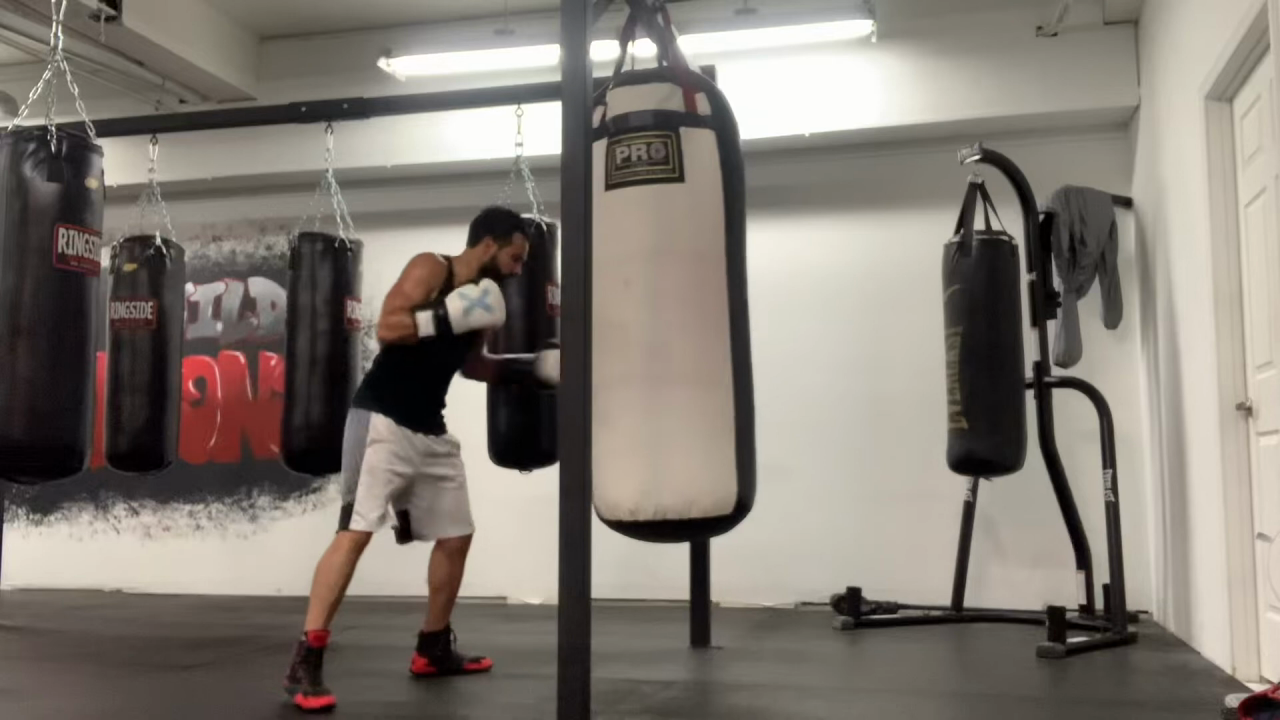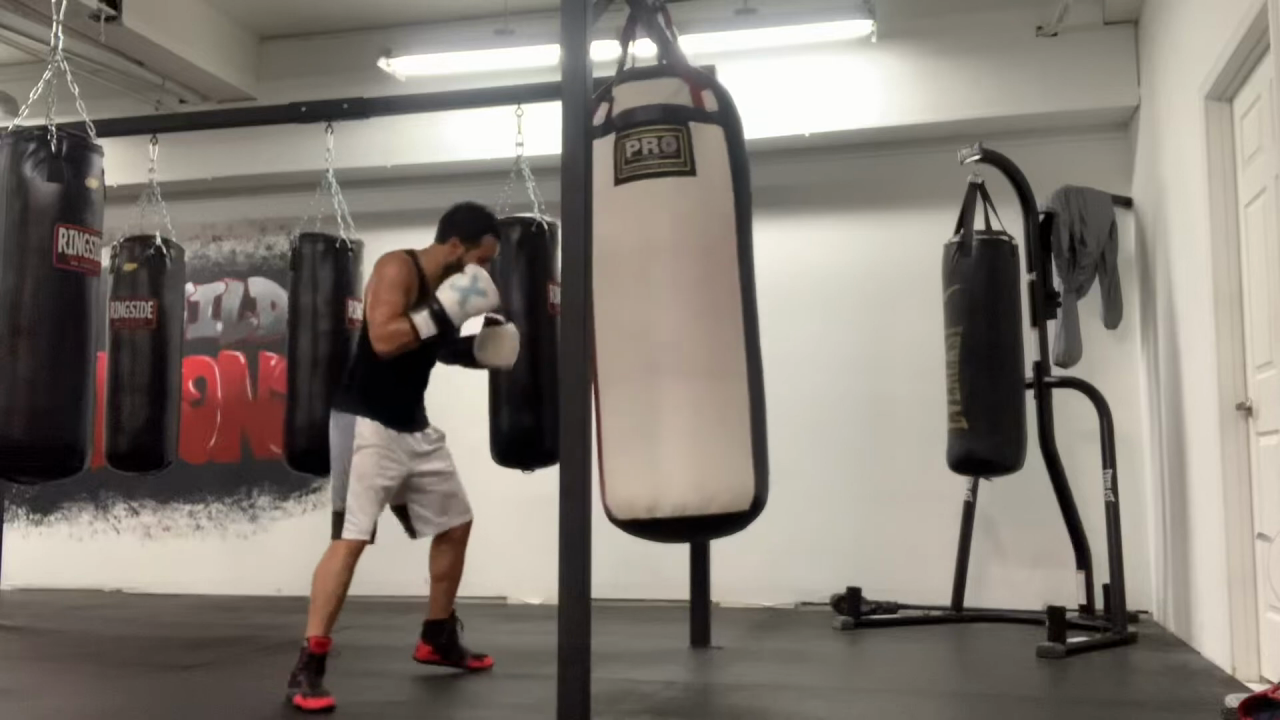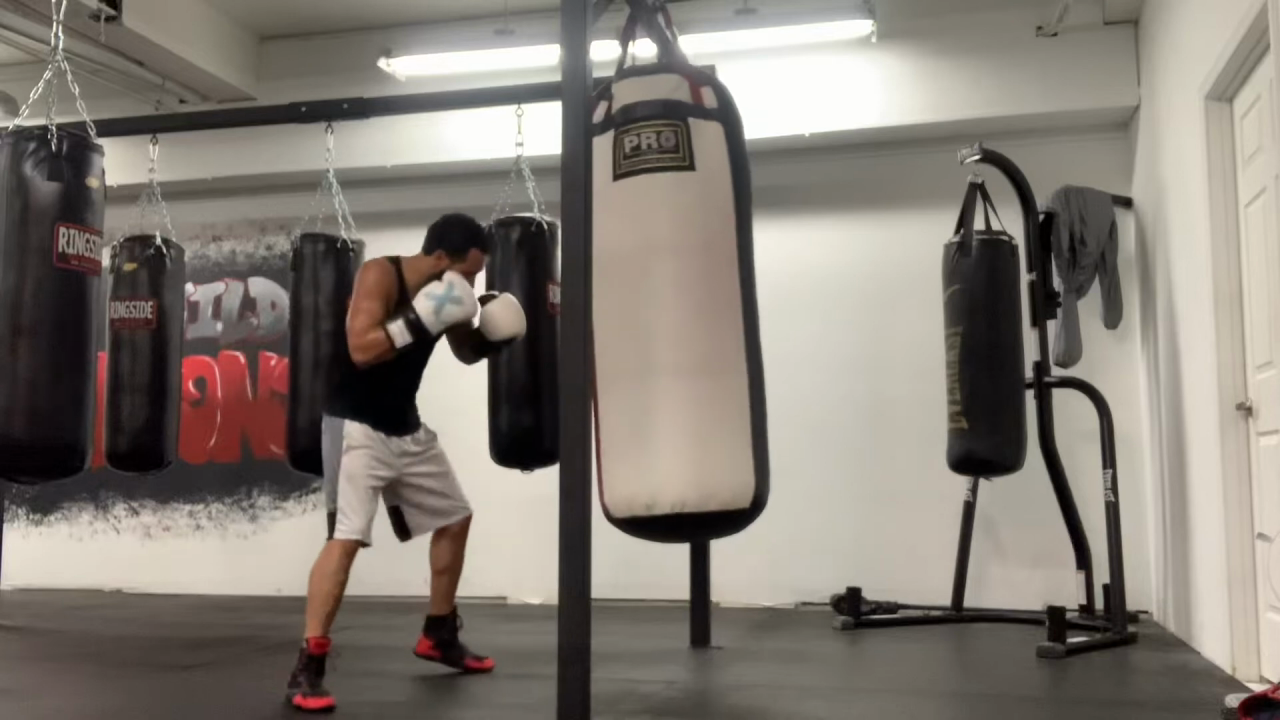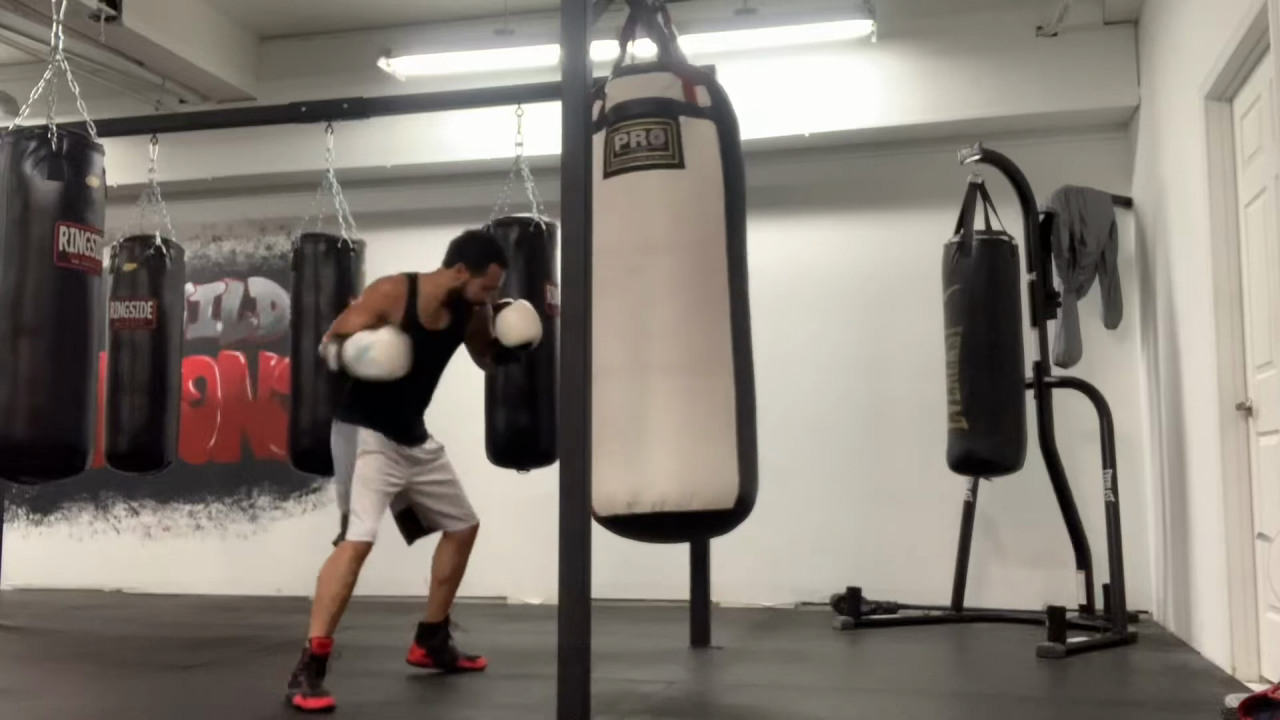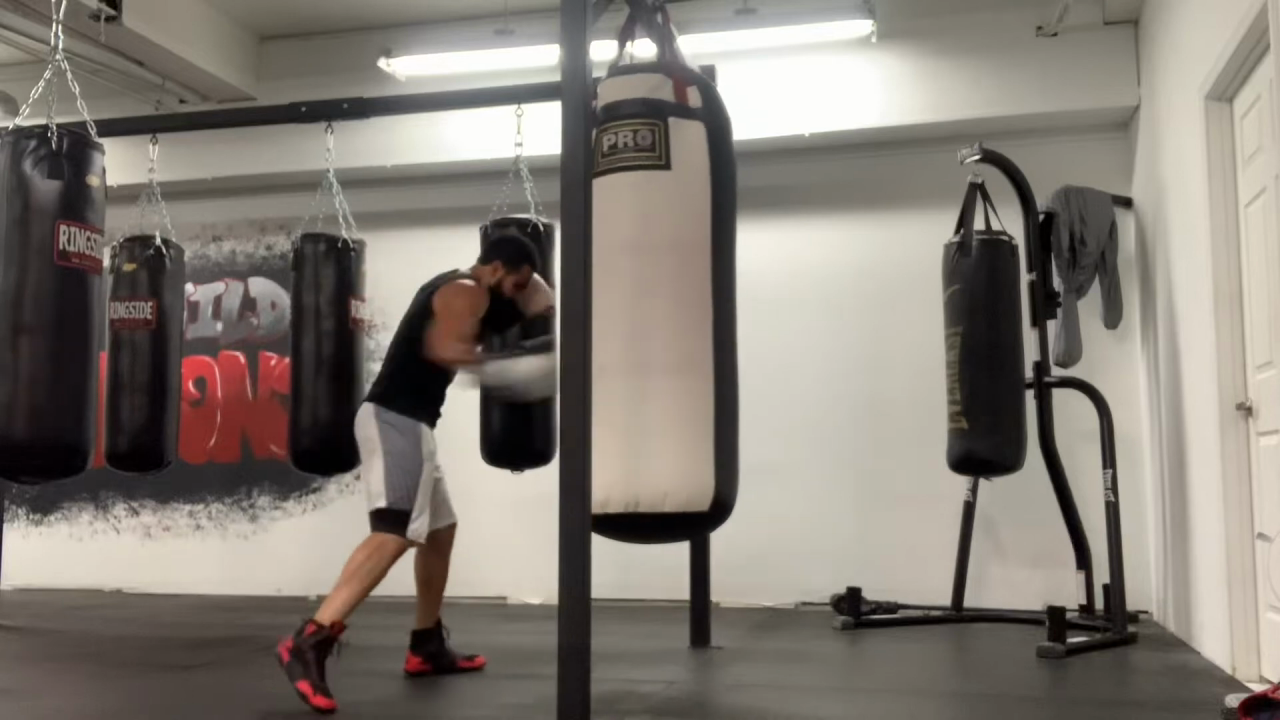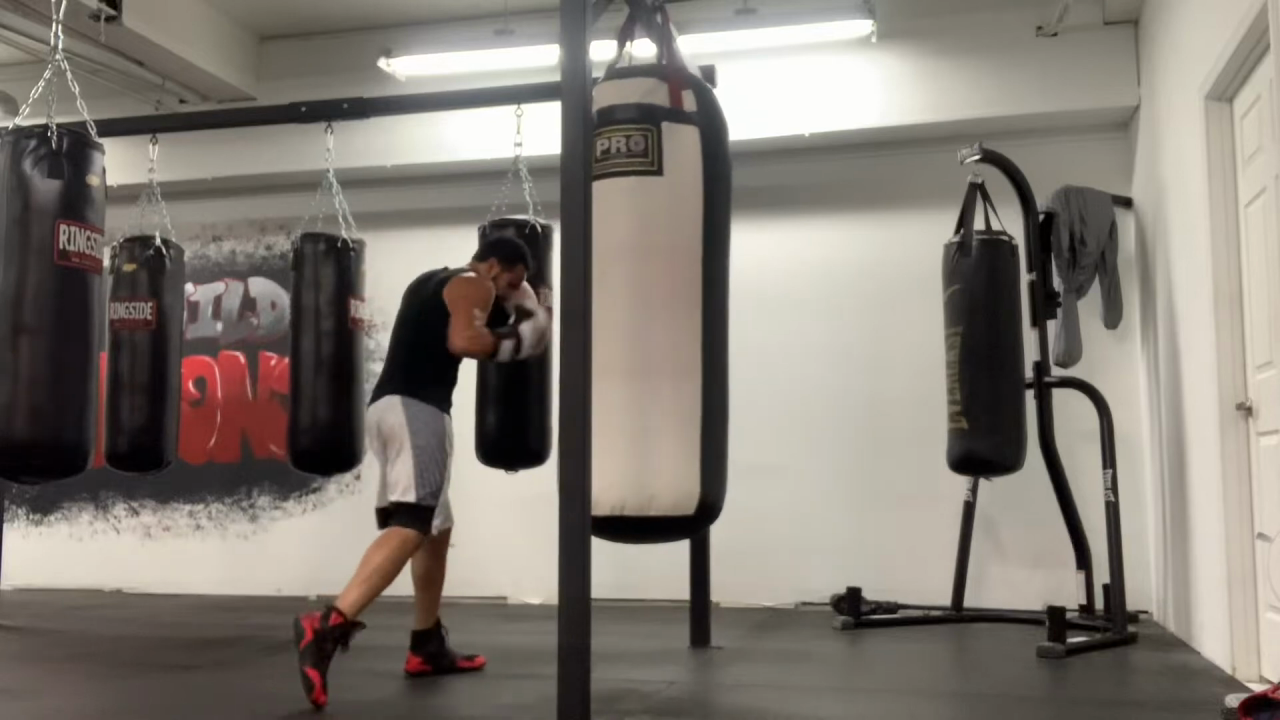
dt=0.2s
person 1, frame 1
left shoulder: (482, 293)
right shoulder: (429, 269)
left elbow: (472, 365)
right elbow: (388, 328)
left wrist: (535, 367)
right wrist: (450, 317)
left hip: (430, 431)
right hip: (381, 419)
left knee: (456, 535)
right knee: (356, 531)
left ankle: (433, 649)
right ankle: (305, 661)
person 1, frame 2
left shoulder: (454, 284)
right shoulder: (397, 268)
right elbow: (385, 339)
left wrist: (479, 343)
right wrist: (446, 311)
left hip: (414, 426)
right hip: (365, 422)
left knee: (455, 525)
right knee: (352, 537)
left ankle: (438, 637)
right ankle: (308, 667)
person 1, frame 3
left shoulder: (443, 291)
right shoulder: (379, 275)
left elbow: (467, 351)
right elbow: (363, 350)
left wrist: (491, 328)
right wrist: (422, 318)
left hip: (407, 428)
right hip: (356, 425)
left knee: (455, 520)
right knee: (346, 538)
left ankle: (439, 634)
right ankle: (307, 668)
person 1, frame 4
left shoulder: (469, 308)
right shoulder: (392, 292)
left elbow: (489, 359)
right elbow: (331, 338)
left hip: (413, 438)
right hip: (365, 433)
left knee: (462, 526)
right knee: (356, 540)
left ankle: (430, 641)
right ankle: (309, 669)
person 1, frame 5
left shoulder: (459, 290)
right shoulder: (465, 292)
left elbow: (463, 341)
right elbow: (446, 348)
left wrist: (518, 304)
left hip: (403, 421)
right hip: (397, 420)
left knee: (439, 531)
right knee: (394, 534)
left ankle: (426, 646)
right ankle: (309, 643)
person 1, frame 6
left shoulder: (434, 282)
right shoulder: (473, 284)
right elbow: (464, 343)
right wrist: (521, 340)
left hip: (390, 407)
right hip: (418, 410)
left knee: (436, 530)
right knee: (411, 526)
left ankle: (427, 646)
right ankle: (326, 628)
